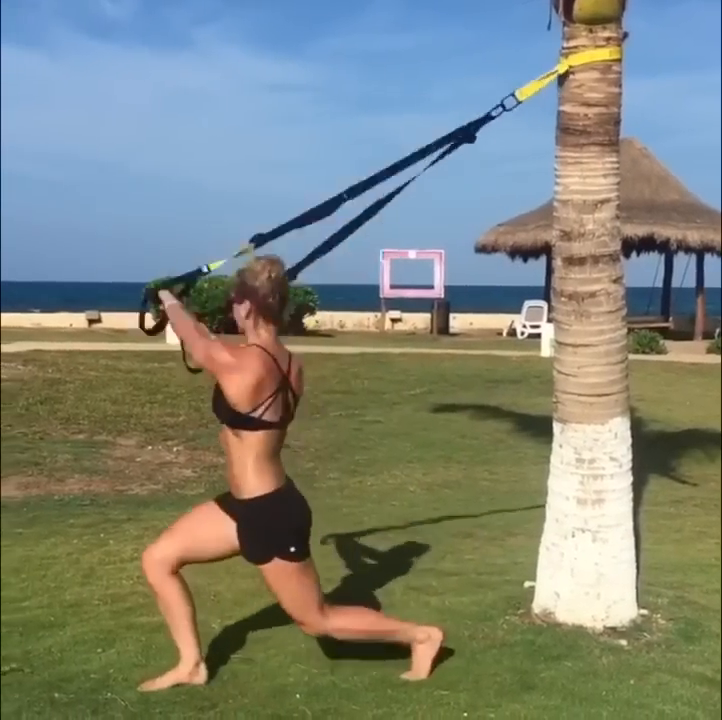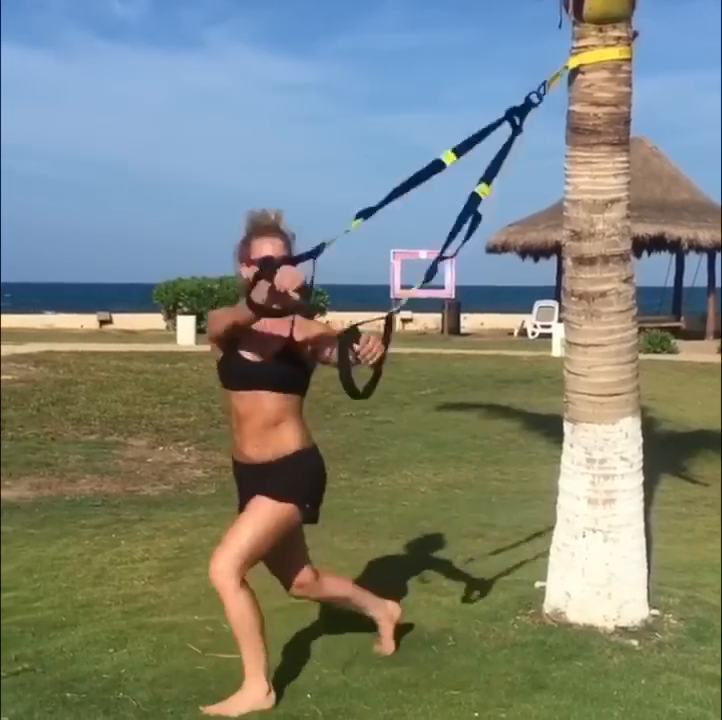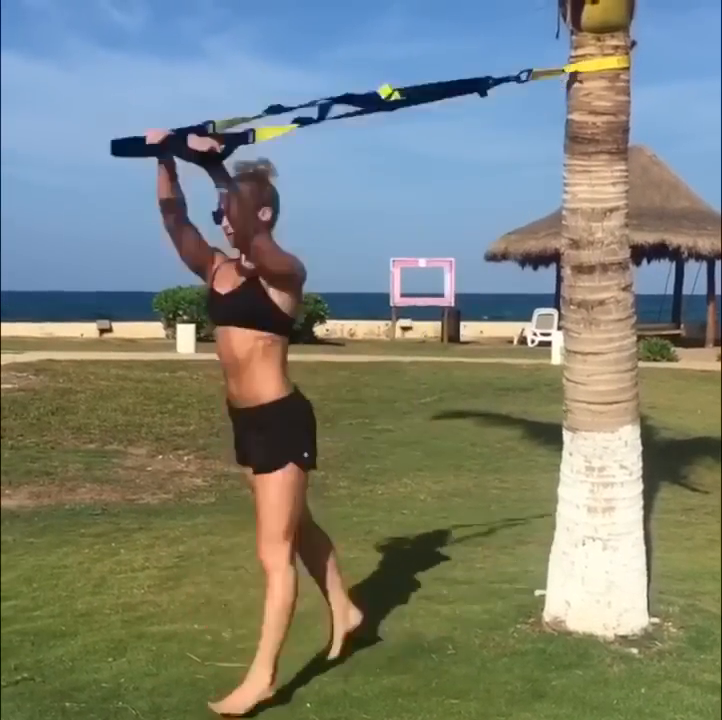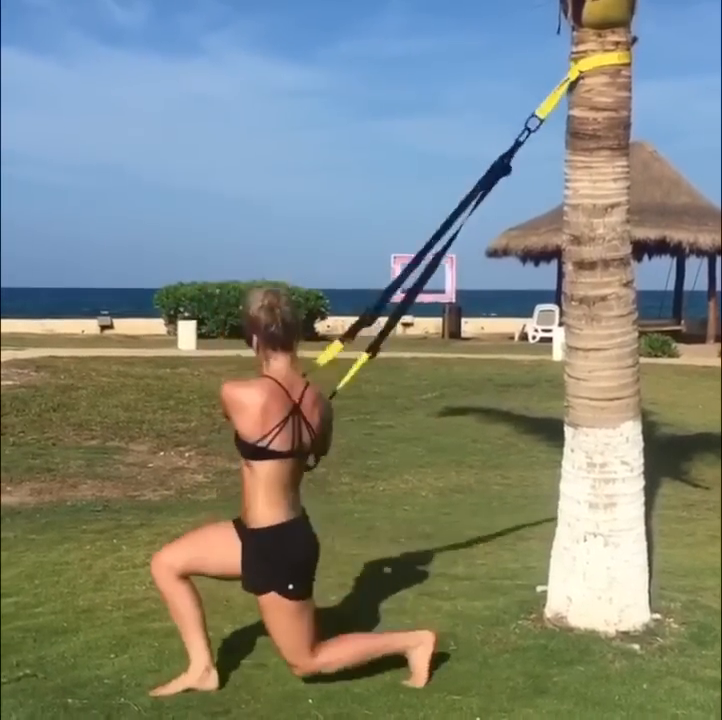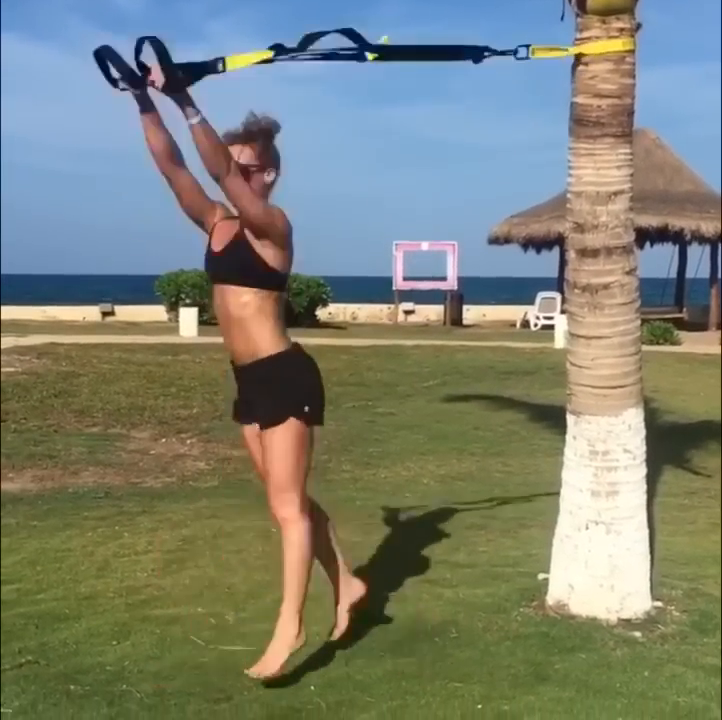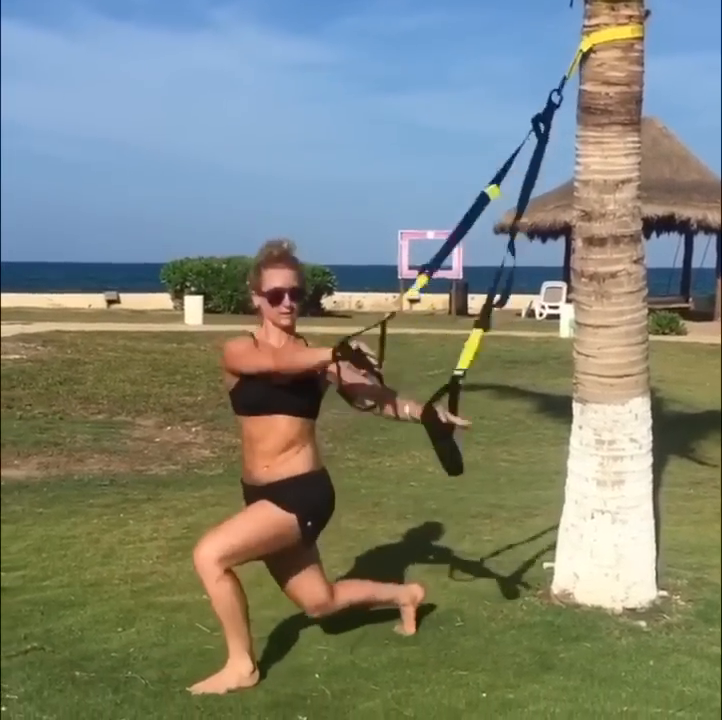
dt=0.5s
person 1, frame 1
left shoulder: (240, 363)
right shoulder: (285, 364)
left elbow: (193, 341)
left wrist: (170, 305)
right wrist: (180, 308)
left hip: (268, 512)
right hip: (252, 501)
left knee: (317, 620)
right knee: (156, 561)
left ankle: (421, 639)
right ankle: (191, 664)
person 1, frame 2
left shoulder: (306, 330)
right shoulder: (228, 328)
left elbow: (336, 354)
right elbow: (222, 321)
left wrist: (363, 349)
right wrist: (267, 291)
left hip: (293, 471)
right hip: (250, 475)
left knee: (224, 568)
right knee: (300, 581)
right ankle: (381, 611)
person 1, frame 3
left shoulder: (286, 271)
right shoulder: (217, 271)
left elbow: (264, 248)
right elbow: (180, 231)
left wrist: (218, 170)
right wrist: (166, 172)
left hip: (283, 423)
right hip: (246, 422)
left knee: (274, 550)
right knee: (295, 526)
right ankle: (343, 611)
person 1, frame 4
left shoulder: (244, 397)
right shoulder: (316, 398)
left hip: (276, 544)
right hip: (273, 531)
left knee: (306, 660)
right knee: (165, 565)
left ankle: (415, 642)
right ankle: (201, 668)
person 1, frame 5
left shoulder: (272, 225)
right shoulder: (221, 222)
left elbow: (227, 172)
right elbow: (174, 169)
left wrist: (183, 100)
right wrist: (146, 106)
left hip: (284, 377)
right hip: (253, 382)
left knee: (287, 506)
right knee: (288, 499)
left ankle: (289, 629)
right ankle: (344, 581)
person 1, frame 6
left shoulder: (320, 357)
right shoulder: (238, 352)
left elbow: (375, 397)
right elbow: (276, 362)
left wrist: (428, 411)
right wrist: (333, 356)
left hip: (304, 492)
right hip: (260, 497)
left knee: (210, 554)
right knee: (320, 602)
left ankle: (241, 665)
right ankle: (404, 595)
